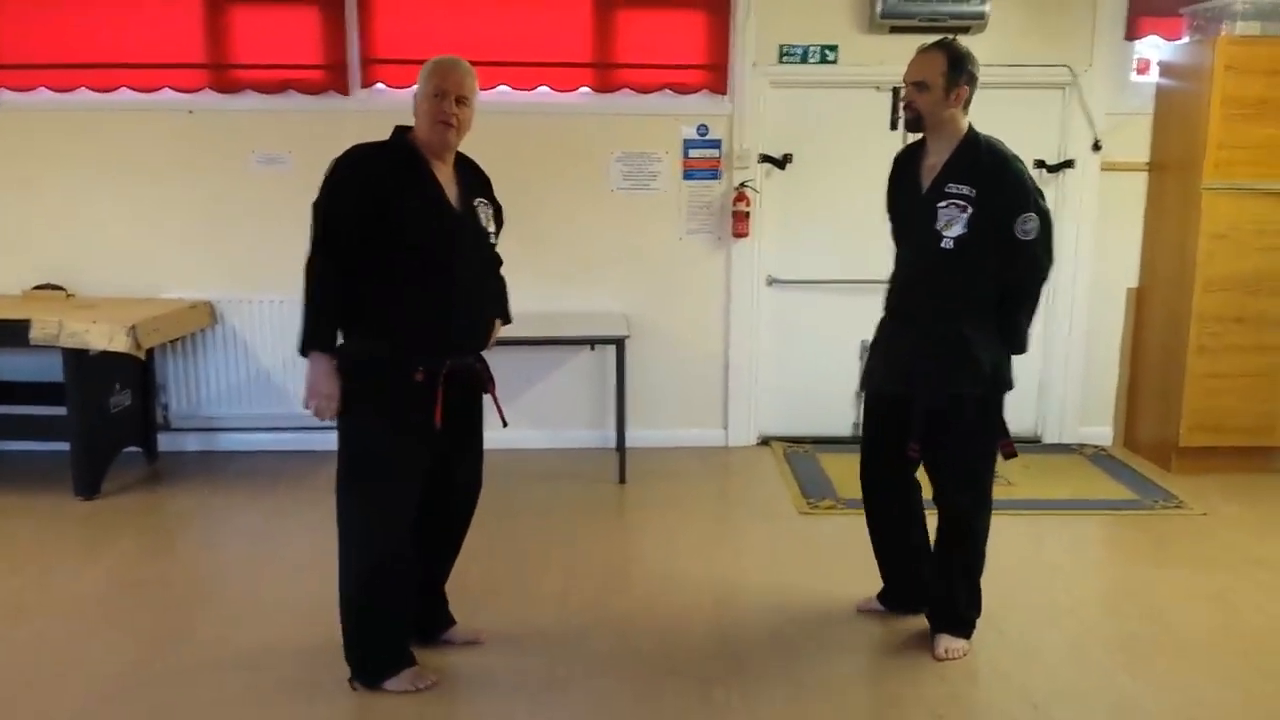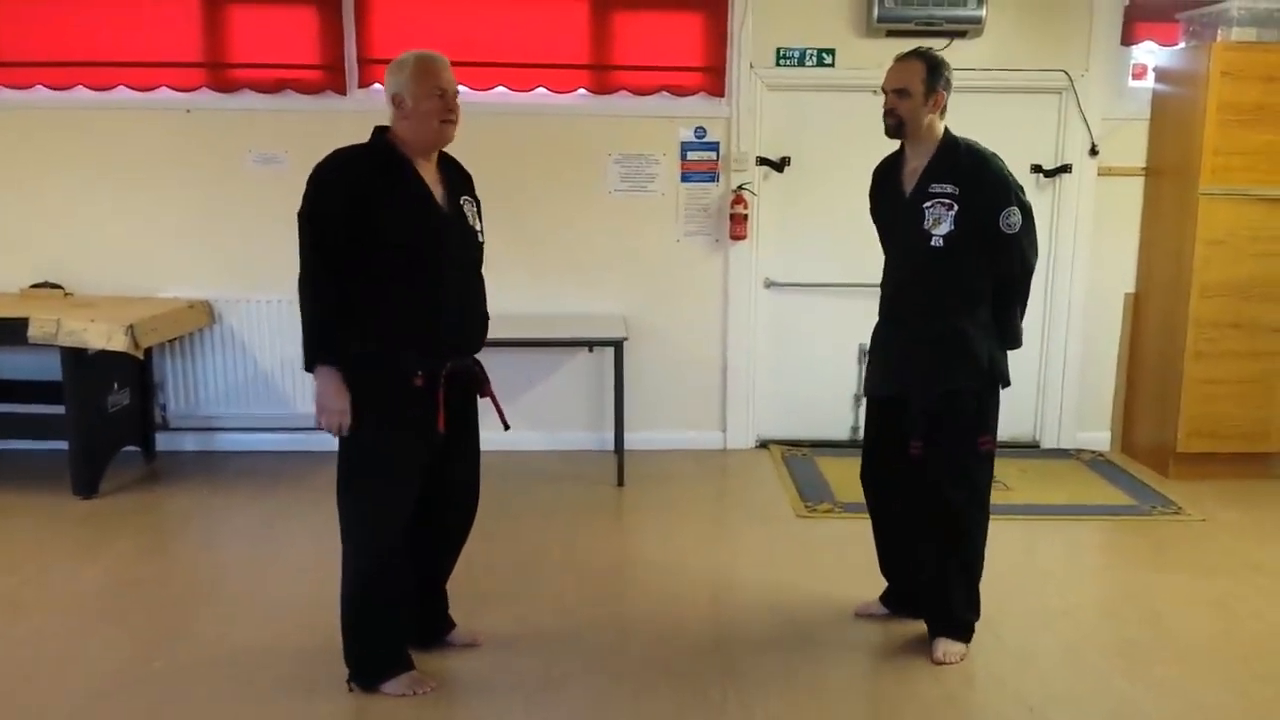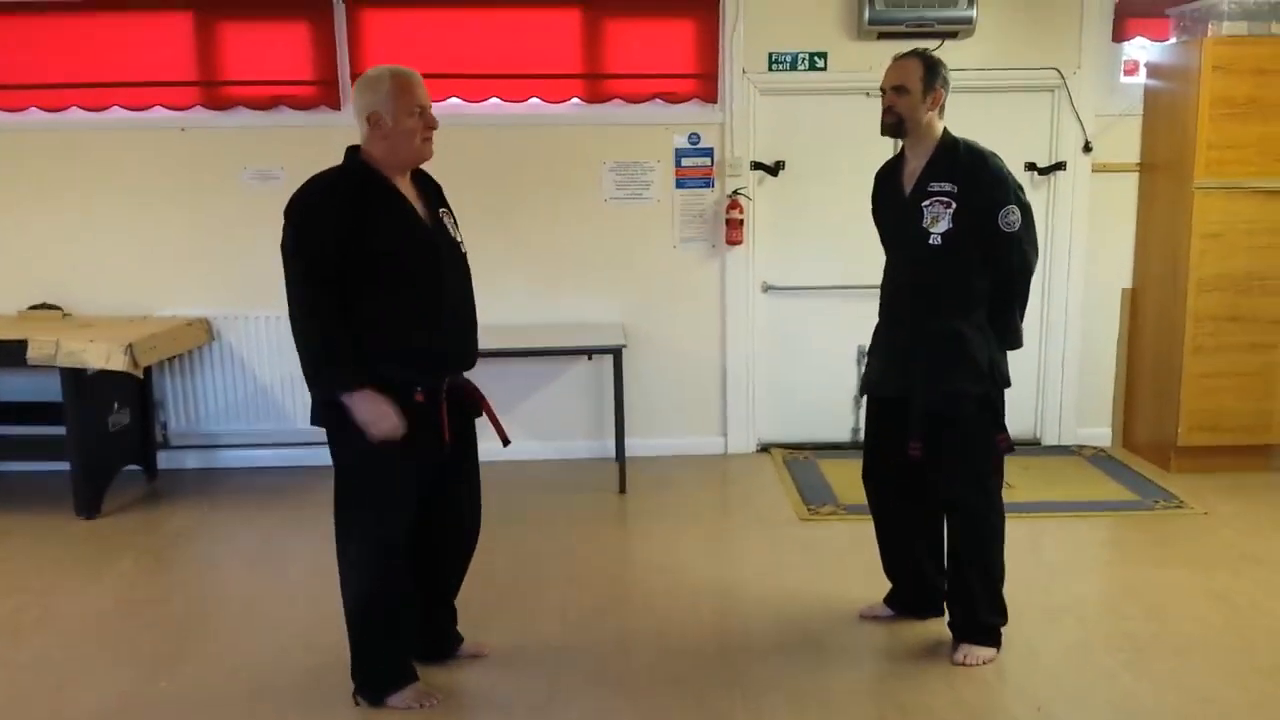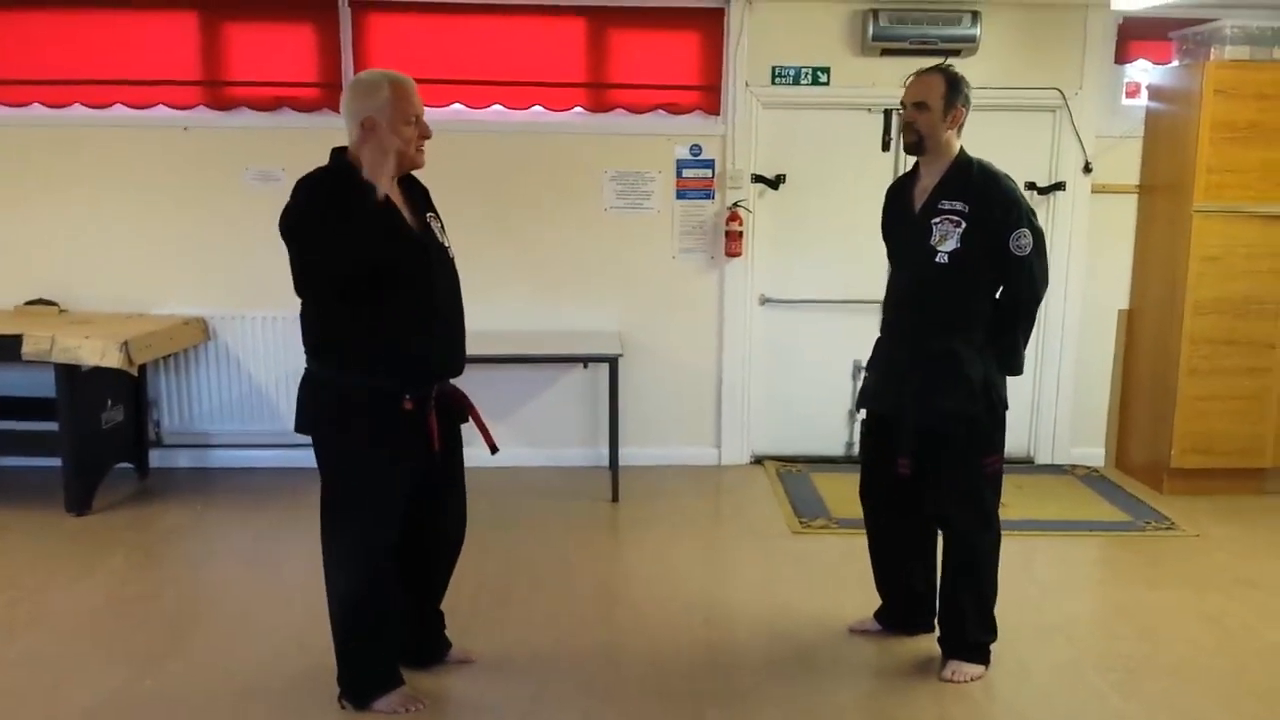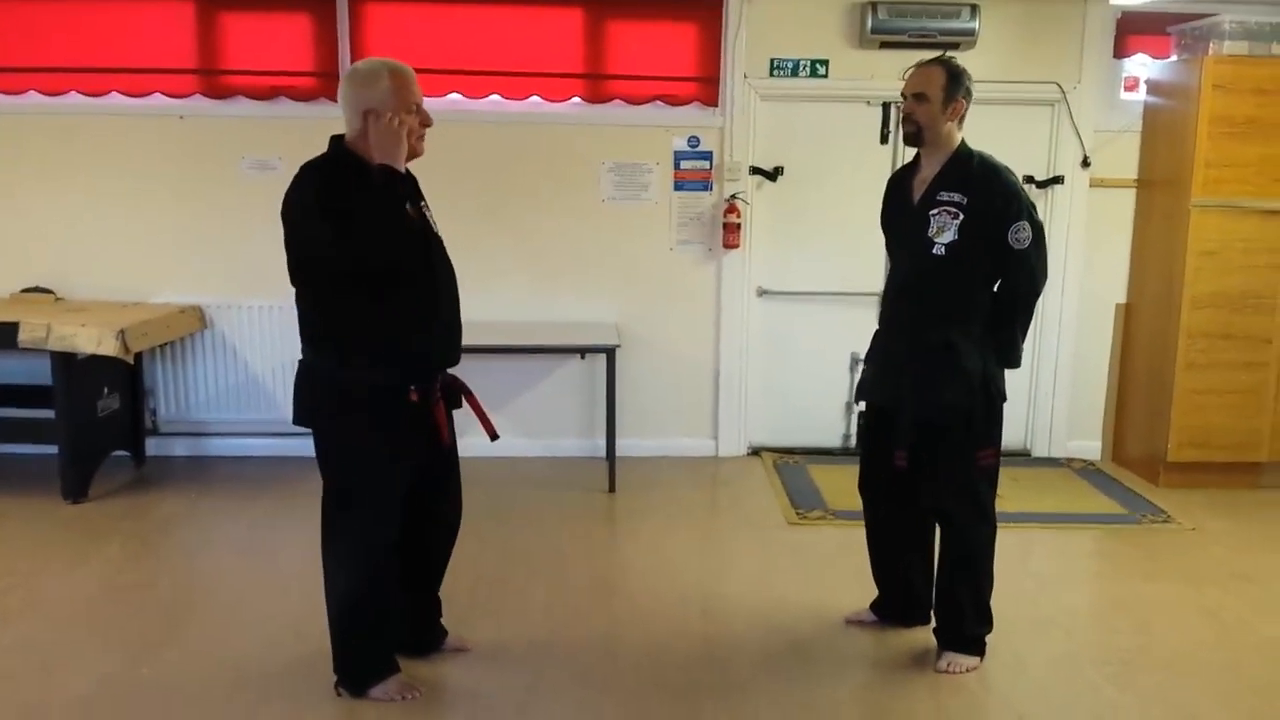
dt=0.4s
person 1, frame 1
left shoulder: (475, 181)
right shoulder: (365, 170)
right elbow: (329, 267)
left wrist: (495, 314)
right wrist: (322, 355)
left hip: (456, 375)
right hip: (385, 375)
left knee: (451, 501)
right knee: (379, 513)
left ankle: (425, 614)
right ankle: (377, 656)
person 1, frame 2
left shoulder: (456, 178)
right shoulder: (347, 175)
right elbow: (321, 280)
left wrist: (471, 334)
right wrist: (326, 370)
left hip: (450, 378)
right hip: (382, 381)
left knee: (449, 506)
right knee: (379, 518)
left ankle: (424, 618)
right ankle: (375, 659)
person 1, frame 3
left shoulder: (426, 190)
right shoulder: (327, 200)
right elbow: (311, 310)
left wrist: (455, 373)
right wrist: (353, 391)
left hip: (441, 395)
right hip: (376, 404)
left knee: (453, 522)
right knee: (377, 537)
left ankle: (433, 634)
right ankle: (381, 674)
person 1, frame 4
left shoulder: (412, 193)
right shoulder: (321, 195)
right elbow: (330, 273)
left wrist: (432, 348)
right wrist: (370, 191)
left hip: (425, 401)
right hip: (360, 407)
left knee: (437, 526)
right knee: (364, 539)
left ankle: (420, 638)
right ankle: (367, 678)
person 1, frame 5
left shoulder: (388, 183)
right shoulder: (323, 185)
right elbow: (367, 262)
right wrist: (390, 175)
left hip: (415, 389)
right hip: (359, 397)
left knee: (432, 514)
right knee: (365, 527)
left ankle: (416, 627)
right ankle: (364, 664)
person 2, frame 1
left shoulder: (999, 171)
right shoulder: (904, 165)
left elbow: (1032, 264)
left wrist: (998, 341)
right wrist: (910, 322)
left hip: (966, 360)
right hip: (899, 347)
left knee: (960, 492)
right knee: (883, 474)
left ankle: (953, 616)
right ankle: (906, 588)
person 2, frame 2
left shoulder: (980, 170)
right shoulder: (885, 176)
left elbow: (1018, 260)
left wrist: (991, 337)
right wrist: (901, 326)
left hip: (962, 359)
right hip: (897, 351)
left knee: (958, 490)
right knee: (887, 478)
left ankle: (953, 620)
right ankle: (909, 592)
person 2, frame 3
left shoulder: (979, 170)
right shoulder: (887, 178)
left elbow: (1017, 259)
left wrist: (993, 337)
right wrist: (903, 329)
left hip: (964, 361)
right hip: (898, 354)
left knee: (969, 494)
right knee: (891, 481)
left ankle: (979, 625)
right ankle: (915, 594)
person 2, frame 4
left shoulder: (991, 191)
right shoulder: (899, 192)
left elbow: (1027, 283)
left wrist: (994, 360)
right wrist: (901, 347)
left hip: (963, 382)
right hip: (897, 371)
left knee: (965, 513)
right knee: (887, 498)
left ankle: (968, 642)
right ankle: (905, 609)
person 2, frame 5
left shoulder: (991, 184)
right shoulder: (900, 183)
left elbow: (1026, 277)
left wrist: (992, 354)
right wrist: (899, 339)
left hip: (960, 374)
right hip: (895, 363)
left knee: (961, 506)
right knee: (886, 491)
left ankle: (963, 634)
right ankle: (902, 601)
